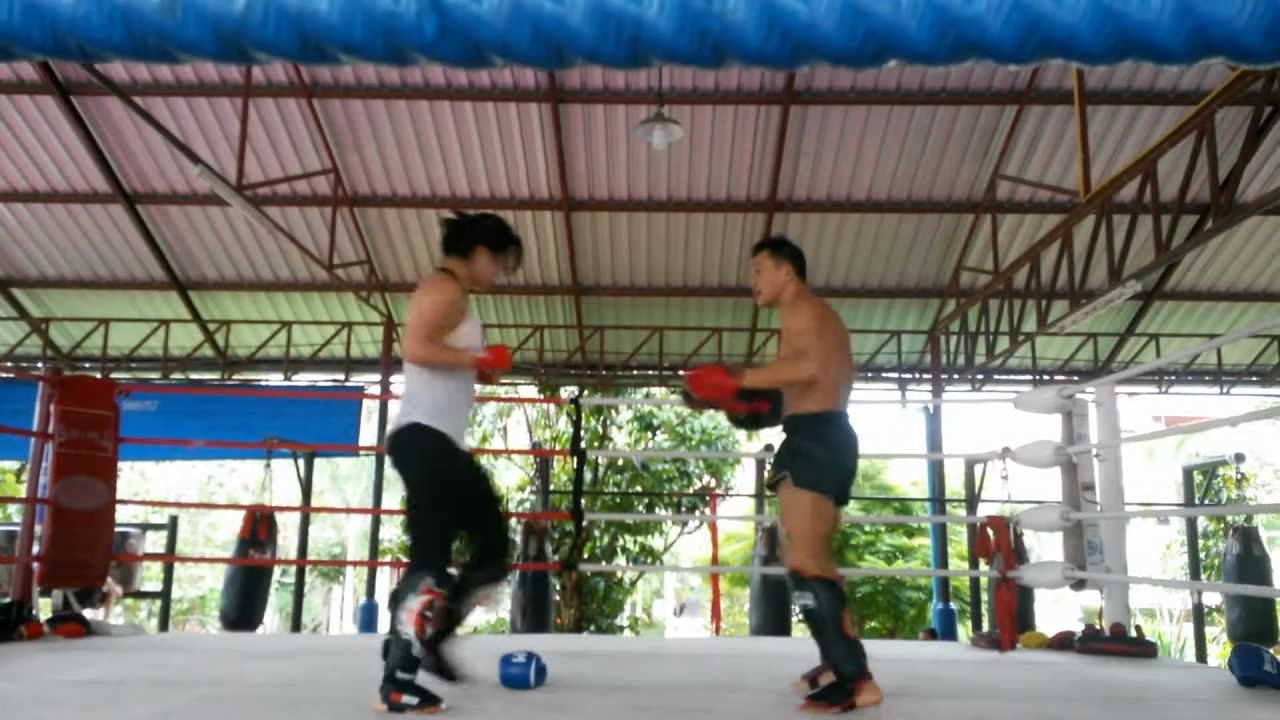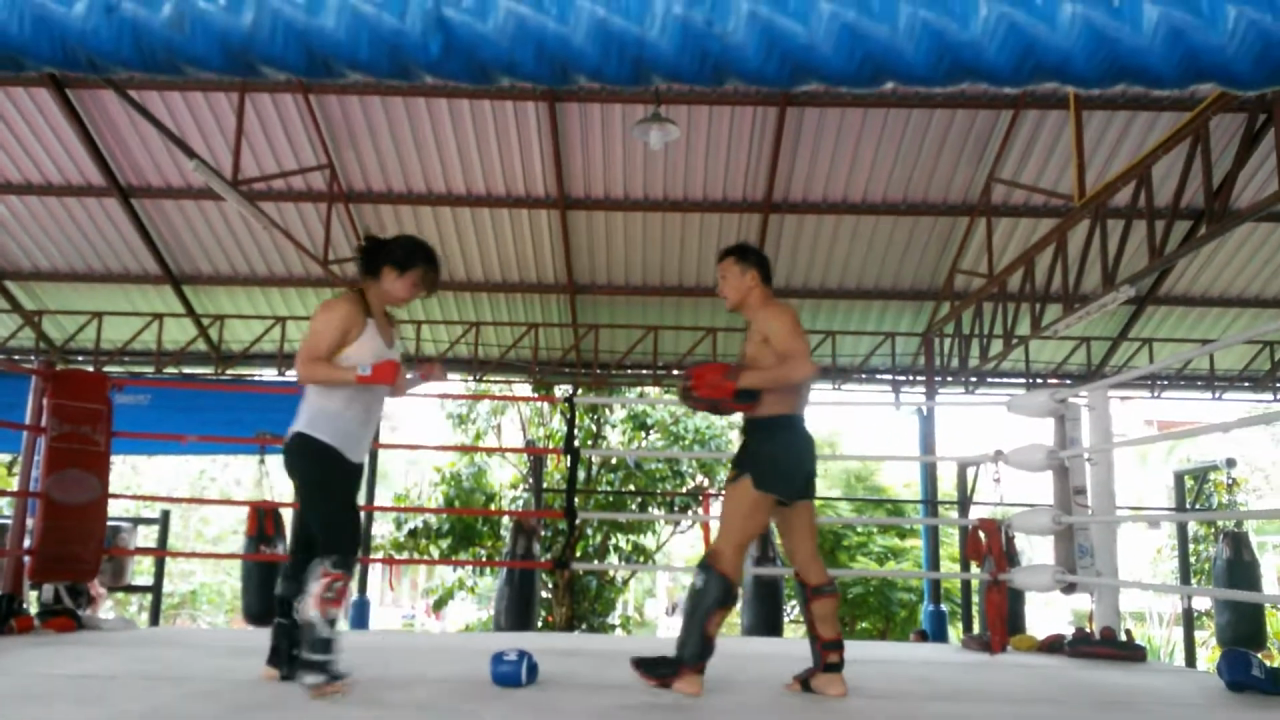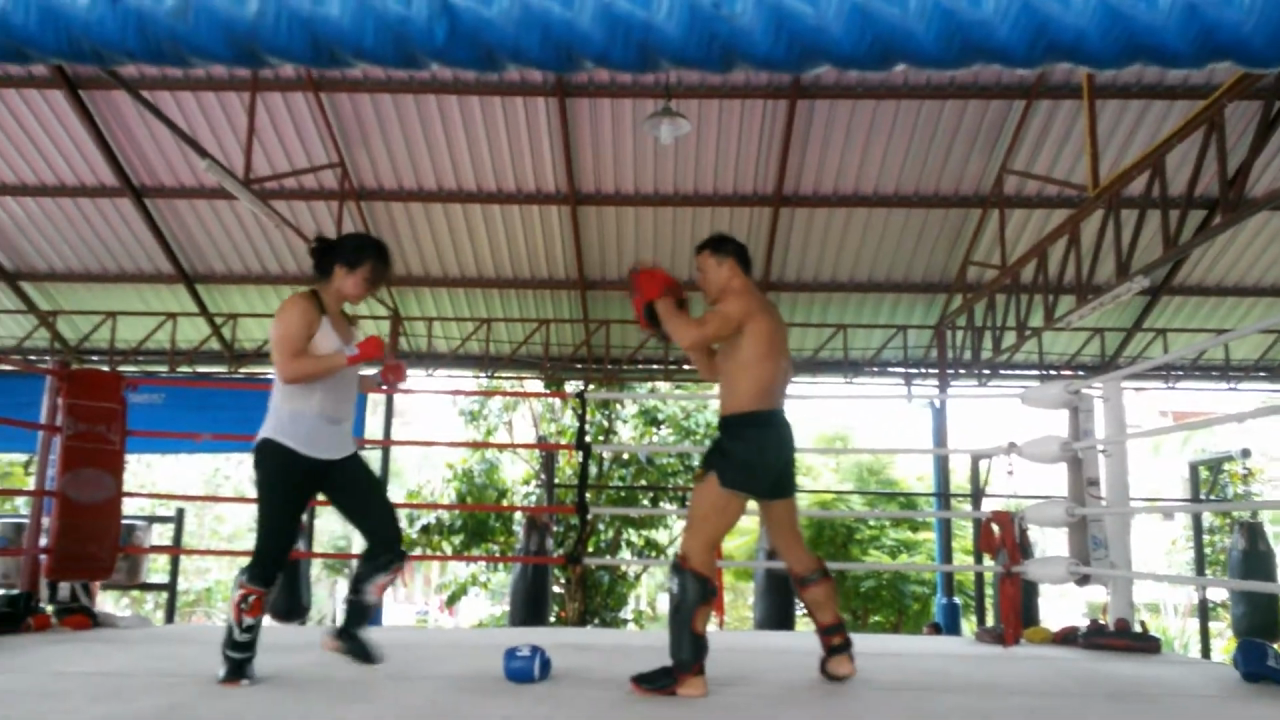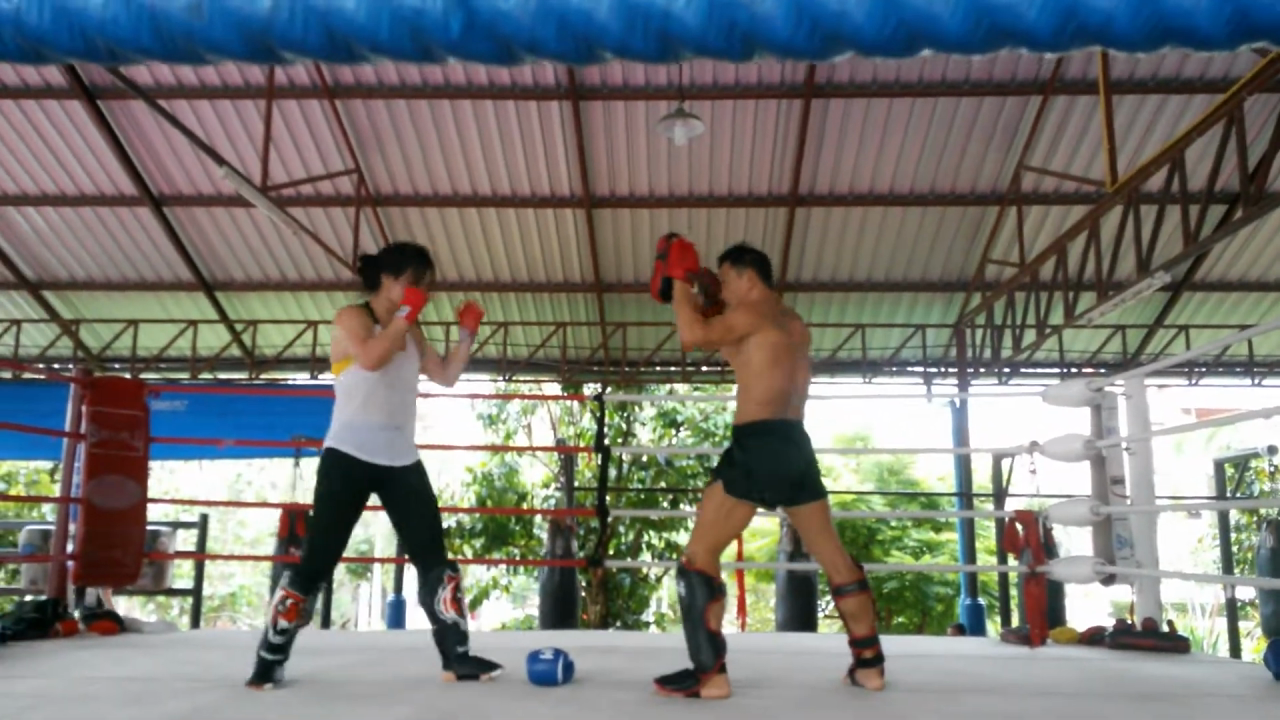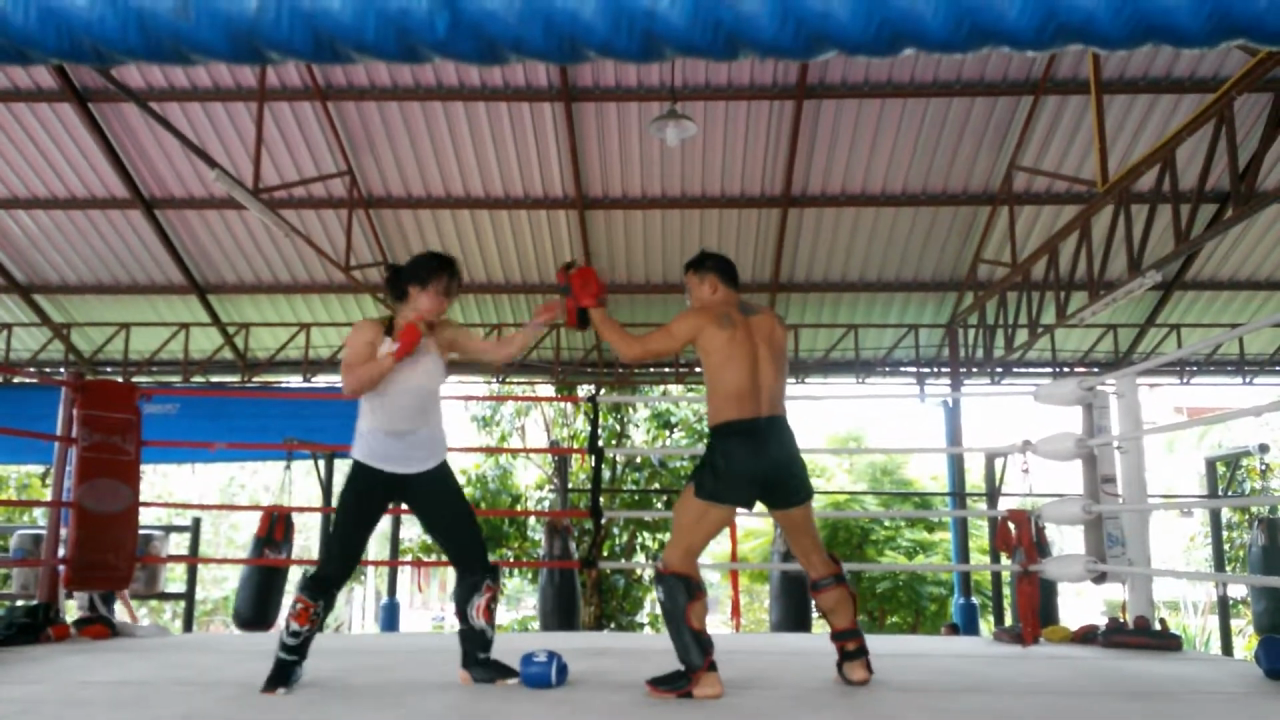
dt=0.4s
person 1, frame 1
left shoulder: (446, 294)
right shoulder: (445, 287)
right elbow: (416, 348)
left wrist: (476, 368)
right wrist: (479, 358)
left hip: (439, 442)
right hip: (424, 439)
left knee: (492, 549)
right knee: (431, 560)
left ankle: (431, 641)
right ankle: (399, 683)
person 1, frame 2
left shoulder: (387, 324)
right shoulder: (344, 309)
right elbow: (305, 367)
left wrist: (417, 378)
right wrist: (364, 374)
left hip: (348, 455)
right hip: (314, 444)
left knee: (312, 552)
right knee: (336, 547)
left ankle: (285, 654)
right ankle: (316, 660)
person 1, frame 3
left shoulder: (346, 323)
right shoulder: (300, 308)
right elbow: (288, 368)
left wrist: (382, 377)
right wrist: (352, 356)
left hip: (339, 456)
right hip: (286, 449)
left knee: (388, 538)
right knee: (271, 556)
left ankle: (349, 628)
right ankle: (236, 658)
person 1, frame 4
left shoulder: (411, 332)
right shoulder: (351, 318)
left elbow: (445, 375)
right elbow: (371, 358)
left wrist: (467, 333)
right wrist: (407, 313)
left hip: (402, 463)
right hip: (349, 458)
left knee: (434, 557)
right knee: (316, 560)
left ankle: (457, 657)
right ankle: (269, 660)
person 1, frame 5
left shoulder: (441, 337)
right shoulder: (369, 331)
left elbow: (499, 352)
right elbow: (350, 384)
left wrist: (538, 323)
right wrist: (398, 350)
left hip: (426, 470)
right hip: (372, 467)
left knee: (474, 561)
right knee: (334, 564)
left ankle: (477, 660)
right ankle: (287, 662)
person 2, frame 1
left shoulder: (803, 311)
right shoulder: (825, 320)
left elbow: (811, 366)
left wrist: (738, 382)
right wrist: (777, 402)
left hip: (814, 442)
right hip: (829, 440)
left knee: (801, 562)
right knee: (814, 560)
left ankle: (855, 679)
right ankle: (839, 669)
person 2, frame 2
left shoulder: (773, 313)
right shoulder: (766, 325)
left elbow: (804, 367)
left wrist: (741, 380)
right wrist: (731, 391)
left hip: (773, 443)
right hip: (789, 444)
left knee: (727, 551)
right knee: (806, 559)
left ankle: (689, 666)
right ankle: (828, 669)
person 2, frame 3
left shoulder: (740, 302)
right shoulder: (765, 313)
left elbow: (692, 336)
right elbow: (713, 363)
left wrist: (661, 302)
right wrist: (671, 313)
left hip: (745, 437)
right hip: (774, 436)
left knee: (695, 548)
right knee: (792, 548)
left ankle: (688, 671)
right ankle: (838, 652)
person 2, frame 4
left shoulder: (753, 313)
right shoulder: (793, 324)
left elbow: (692, 338)
left wrist: (679, 283)
right wrist: (708, 306)
left hip: (757, 447)
right hip: (794, 446)
left knee: (699, 553)
right knee: (834, 557)
left ankle: (709, 672)
right ankle: (869, 662)
person 2, frame 5
left shoulder: (703, 319)
right shoulder: (773, 323)
left elbow: (631, 350)
left wrist: (593, 307)
left hip: (733, 449)
right hip: (778, 444)
left knee: (677, 558)
right knee: (814, 554)
left ankle: (701, 672)
right ankle: (854, 658)
